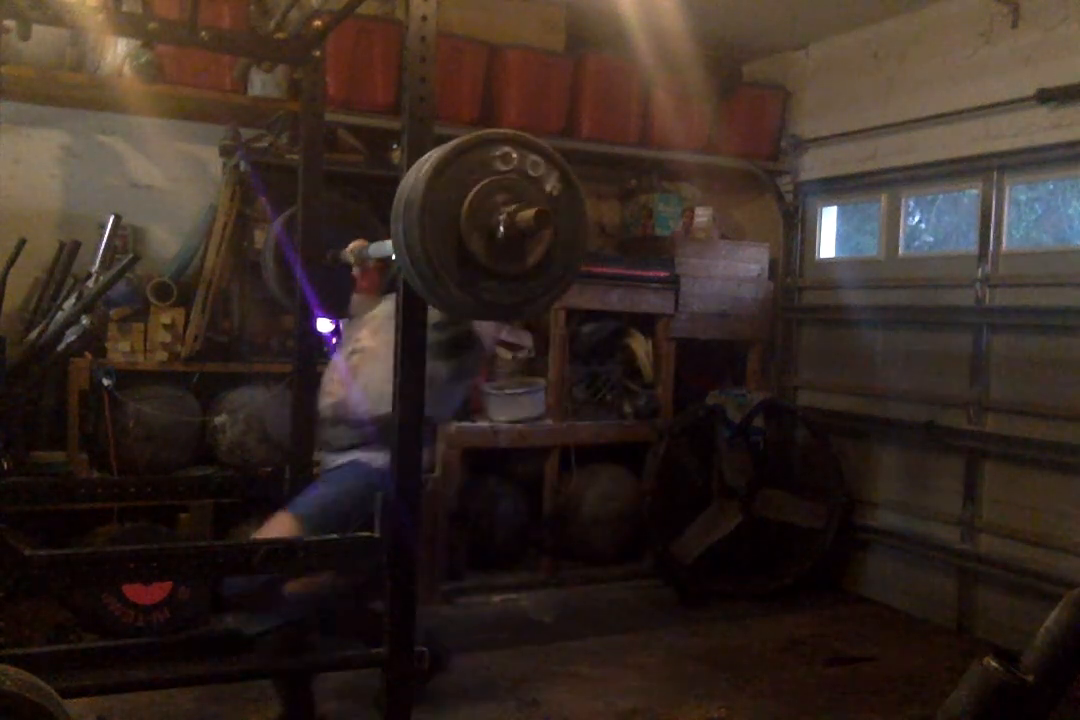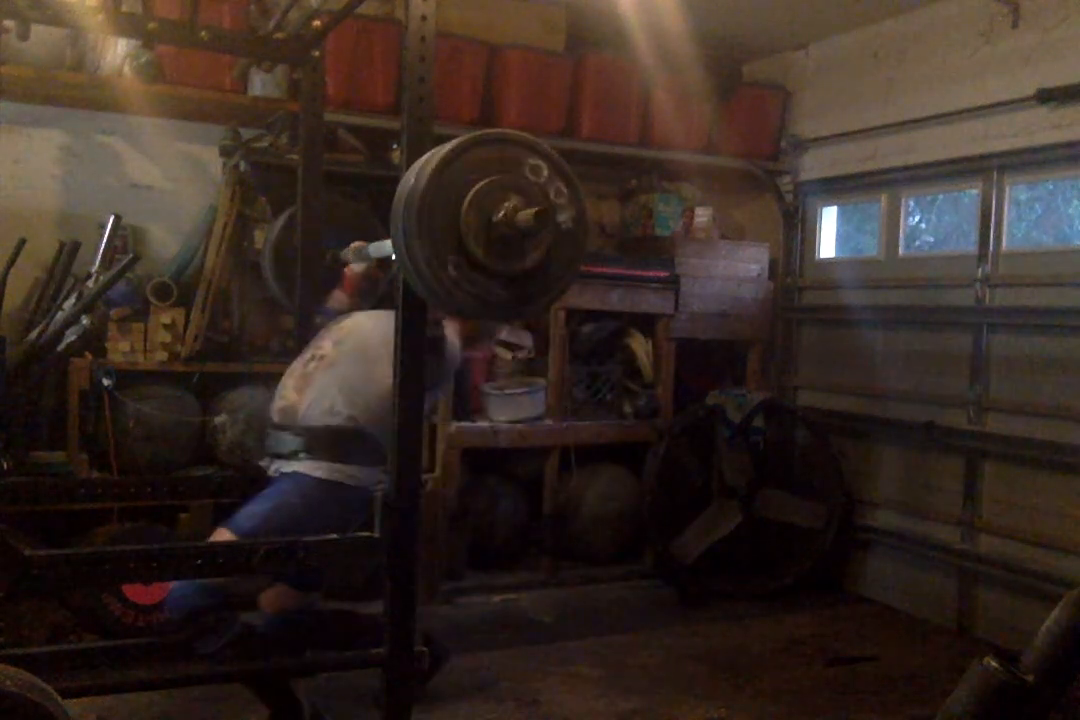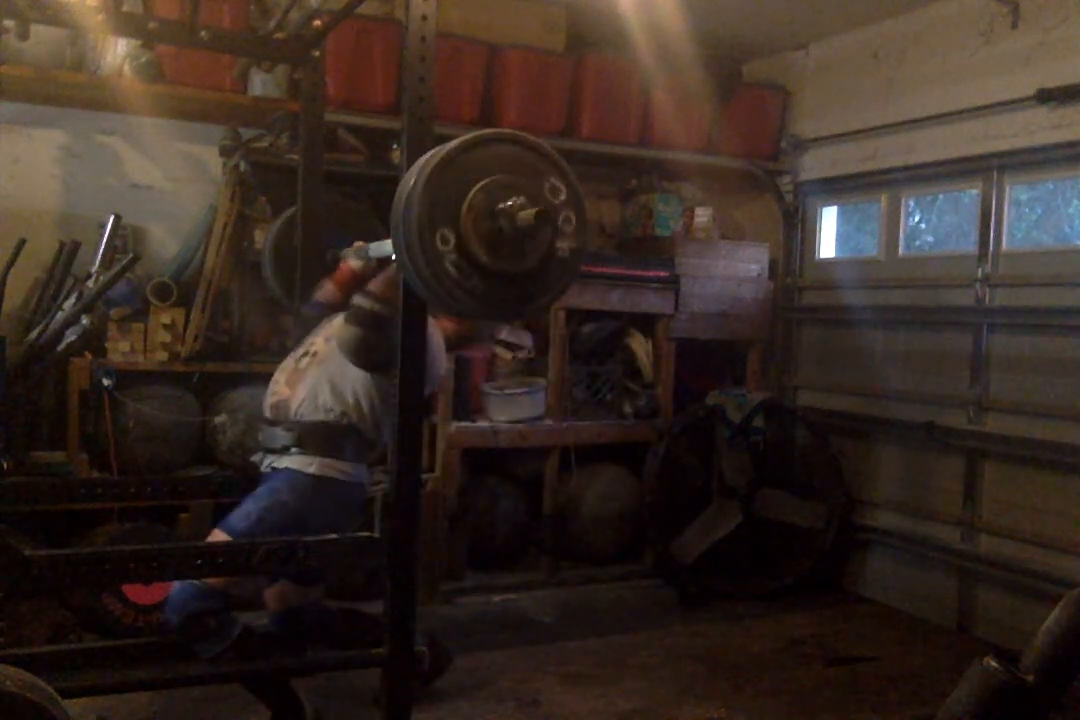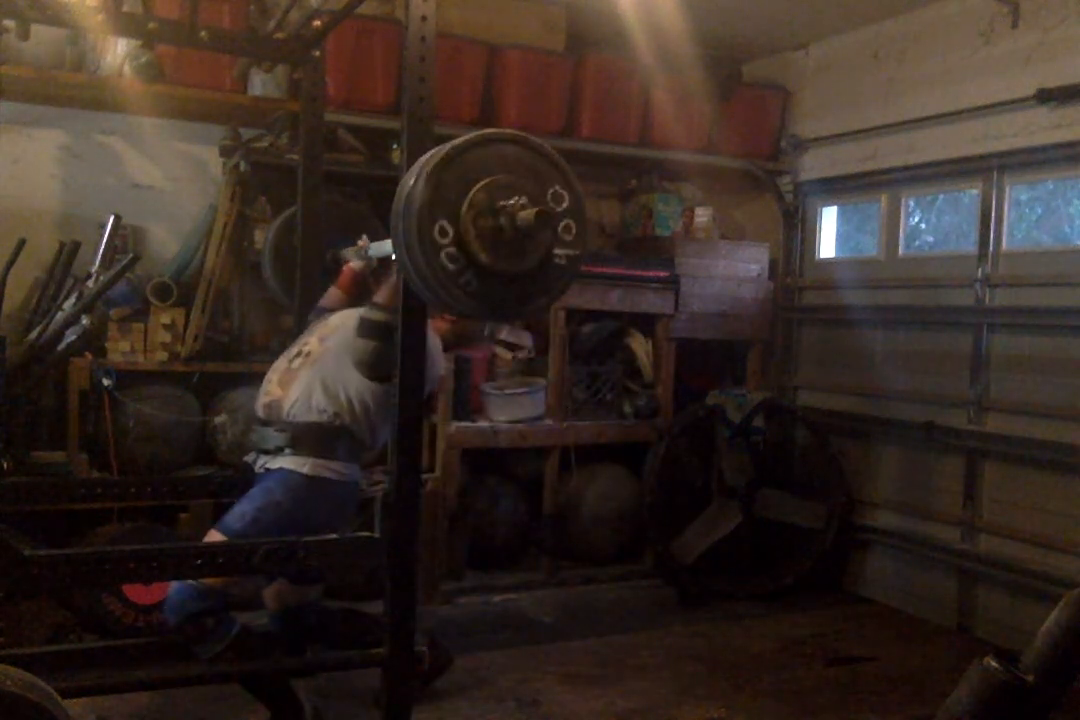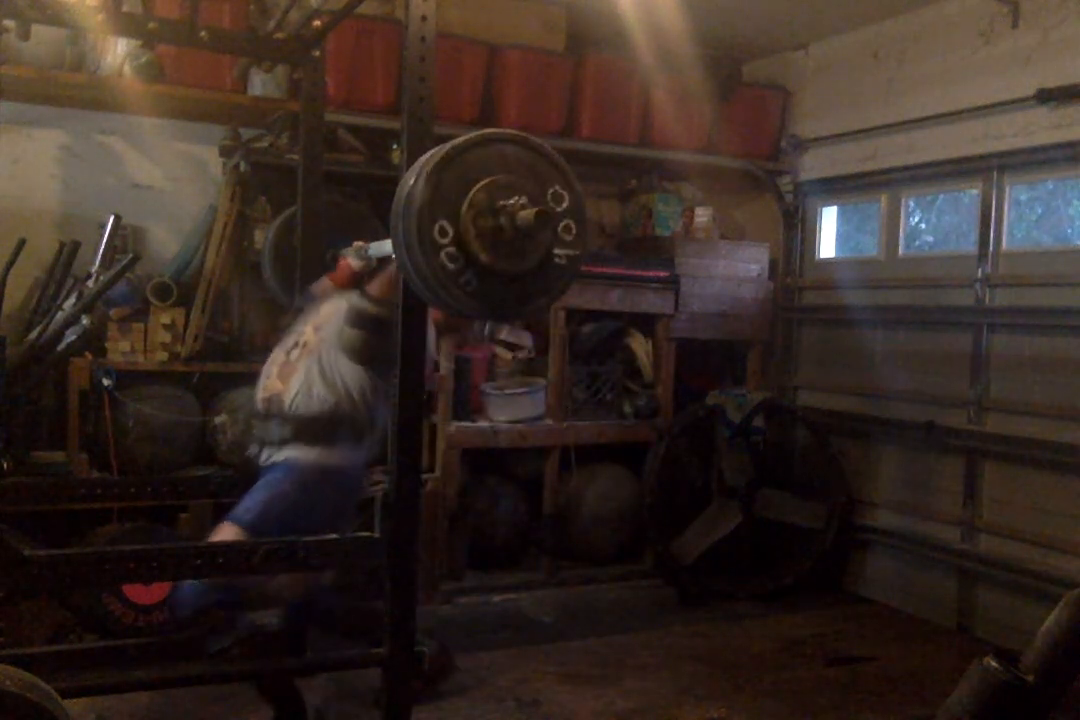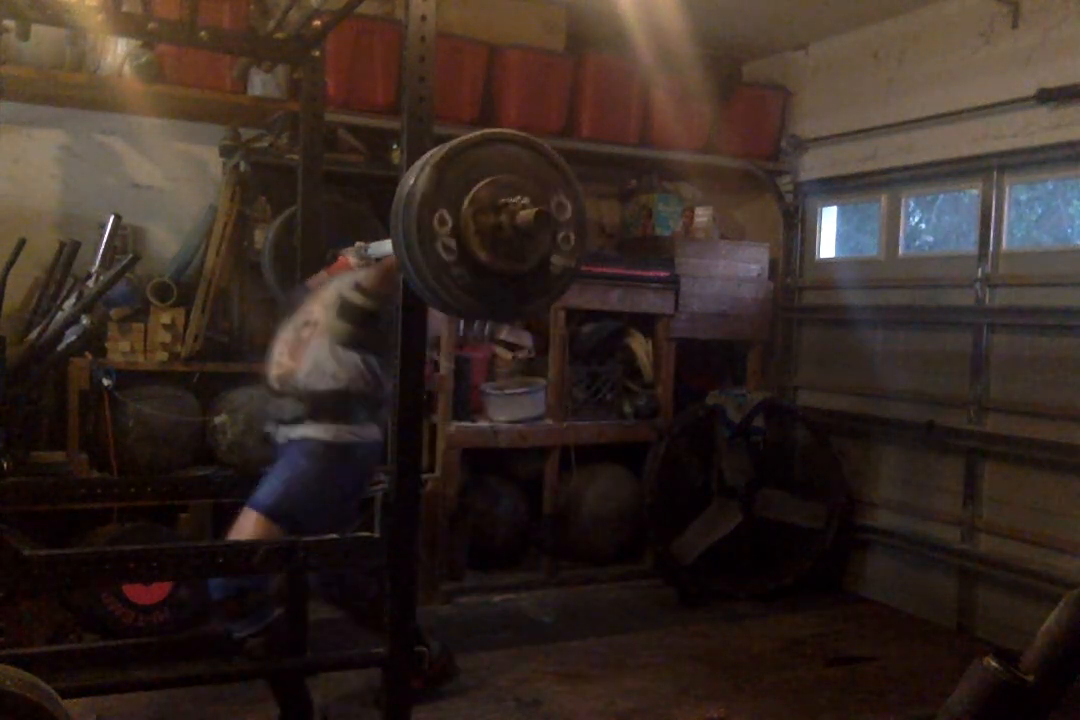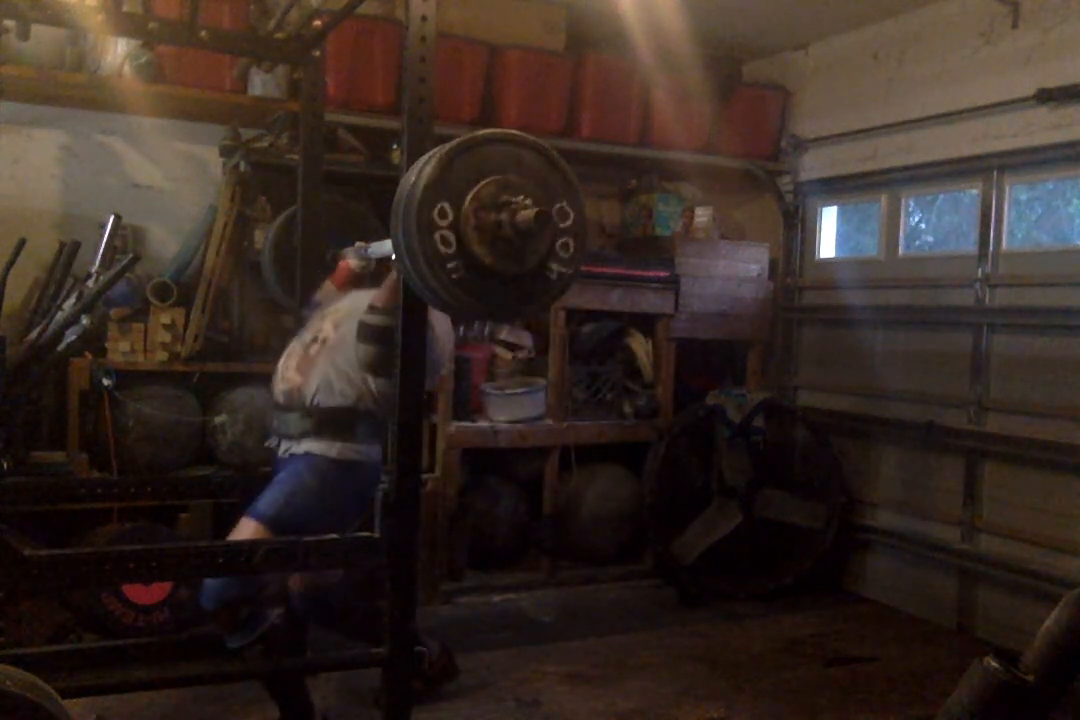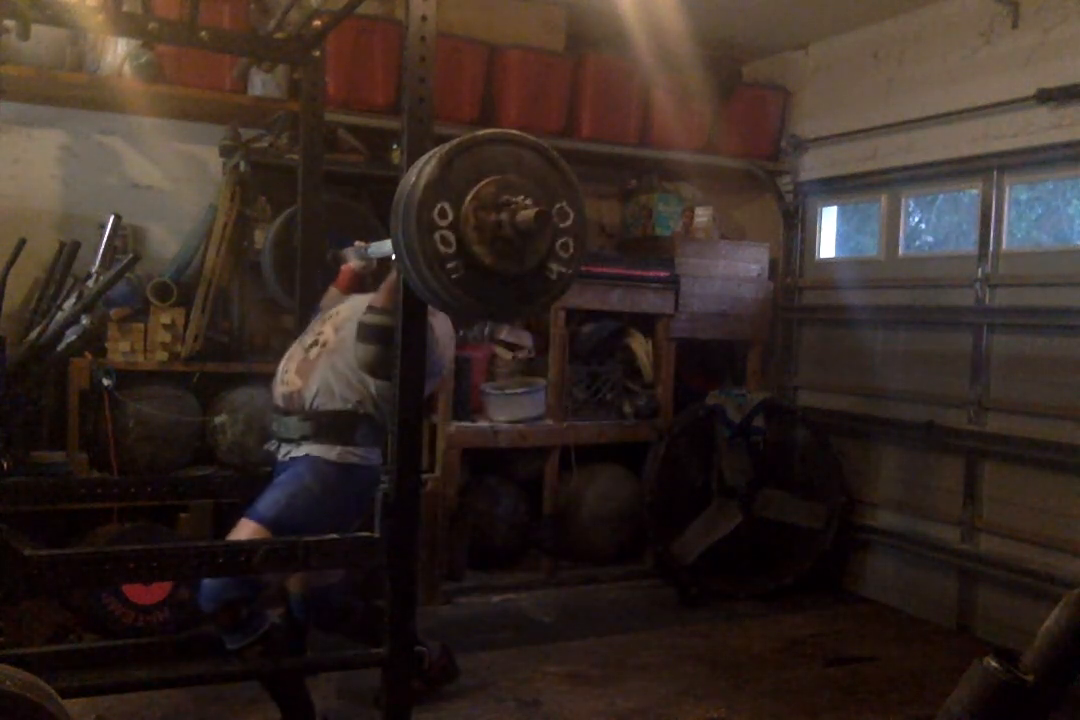
dt=0.3s
person 1, frame 1
left shoulder: (468, 323)
right shoulder: (400, 297)
right elbow: (361, 336)
right wrist: (367, 280)
left hip: (375, 467)
right hip: (351, 465)
left knee: (250, 578)
right knee: (294, 596)
person 1, frame 2
left shoulder: (436, 341)
right shoulder: (381, 318)
right elbow: (330, 332)
right wrist: (356, 279)
left hip: (323, 484)
right hip: (304, 475)
left knee: (189, 601)
right knee: (283, 618)
person 1, frame 3
left shoulder: (418, 340)
right shoulder: (398, 324)
left elbow: (358, 336)
right elbow: (313, 325)
right wrist: (354, 269)
left hip: (314, 476)
right hip: (302, 472)
left knee: (191, 604)
right knee: (295, 619)
right ankle: (418, 652)
person 1, frame 4
right shoulder: (381, 322)
left elbow: (370, 353)
right elbow: (322, 329)
left wrist: (403, 271)
right wrist: (352, 272)
left hip: (307, 477)
right hip: (295, 473)
left knee: (189, 603)
right knee: (295, 618)
right ankle: (415, 652)
person 1, frame 5
right shoulder: (359, 293)
left elbow: (359, 339)
right elbow: (315, 313)
left wrist: (401, 267)
right wrist: (349, 267)
left hip: (313, 465)
right hip: (296, 460)
left knee: (204, 593)
right knee: (301, 591)
person 1, frame 6
right shoulder: (369, 275)
left elbow: (349, 327)
right elbow: (313, 301)
left wrist: (394, 261)
right wrist: (347, 263)
left hip: (330, 441)
right hip: (309, 437)
left knee: (234, 578)
right knee: (331, 573)
right ankle: (426, 656)
person 1, frame 7
left shoulder: (427, 320)
right shoulder: (371, 298)
left elbow: (376, 353)
right elbow: (319, 323)
left wrist: (405, 272)
right wrist: (348, 270)
left hip: (332, 459)
right hip: (307, 453)
left knee: (226, 589)
right knee: (316, 598)
right ankle: (426, 657)
person 1, frame 8
left shoulder: (429, 326)
right shoulder: (371, 302)
left elbow: (374, 355)
right elbow: (327, 326)
left wrist: (403, 273)
right wrist: (350, 274)
left hip: (331, 464)
right hip: (303, 457)
left knee: (224, 591)
right knee: (316, 602)
right ankle: (426, 658)
